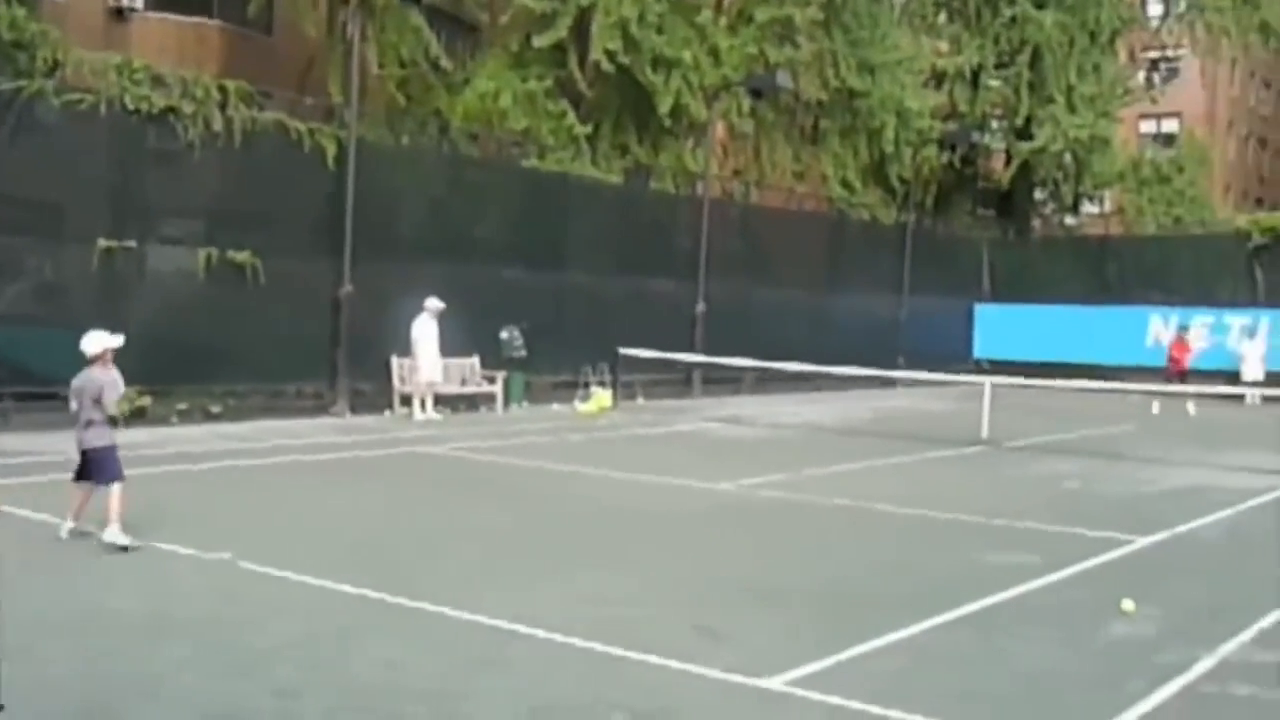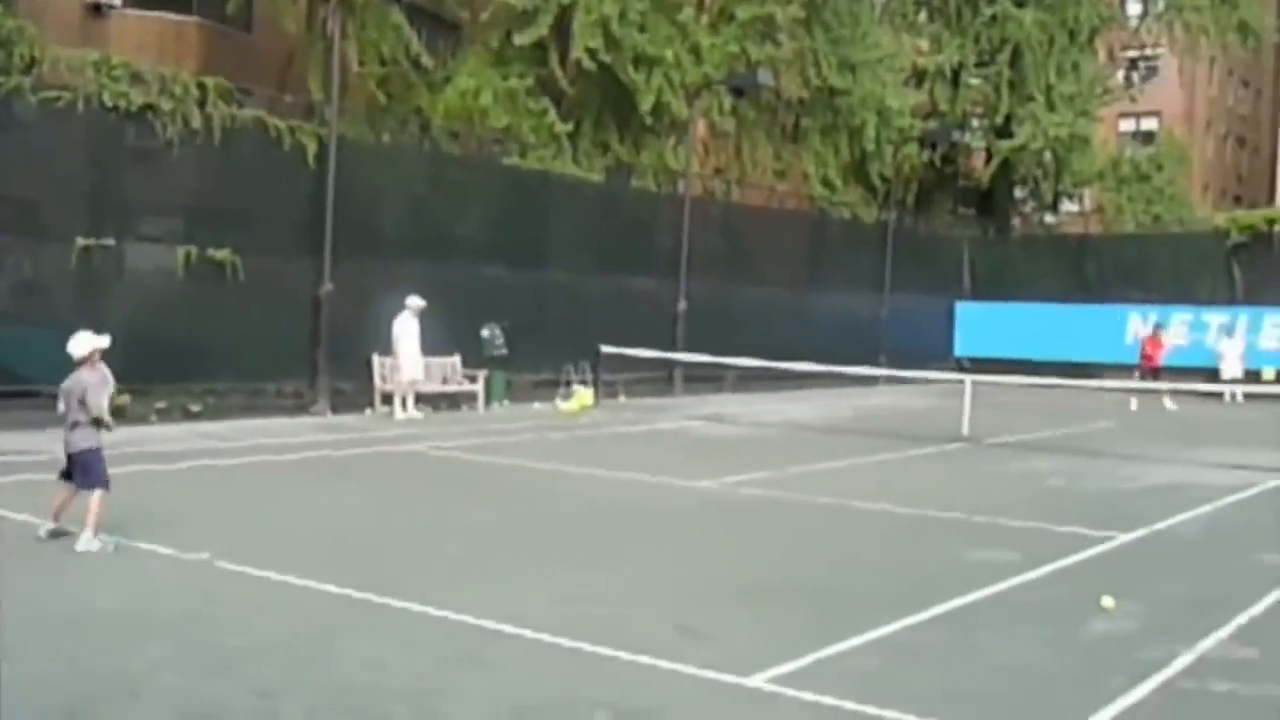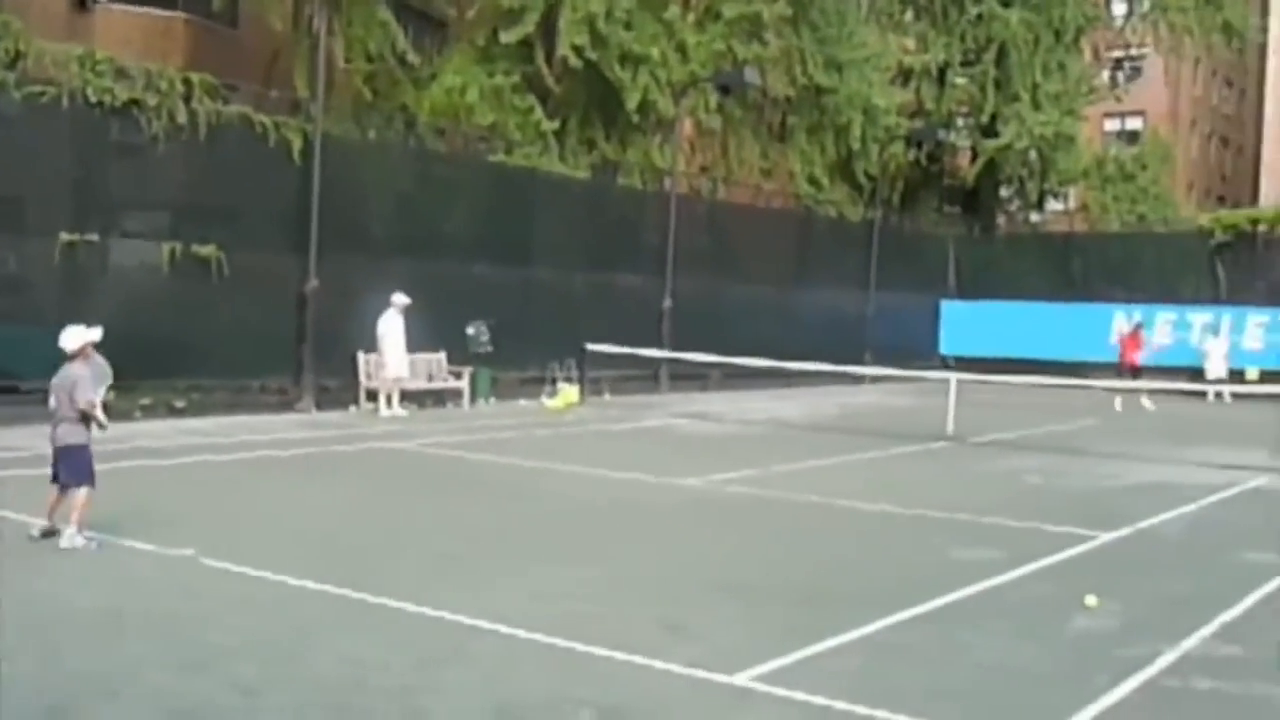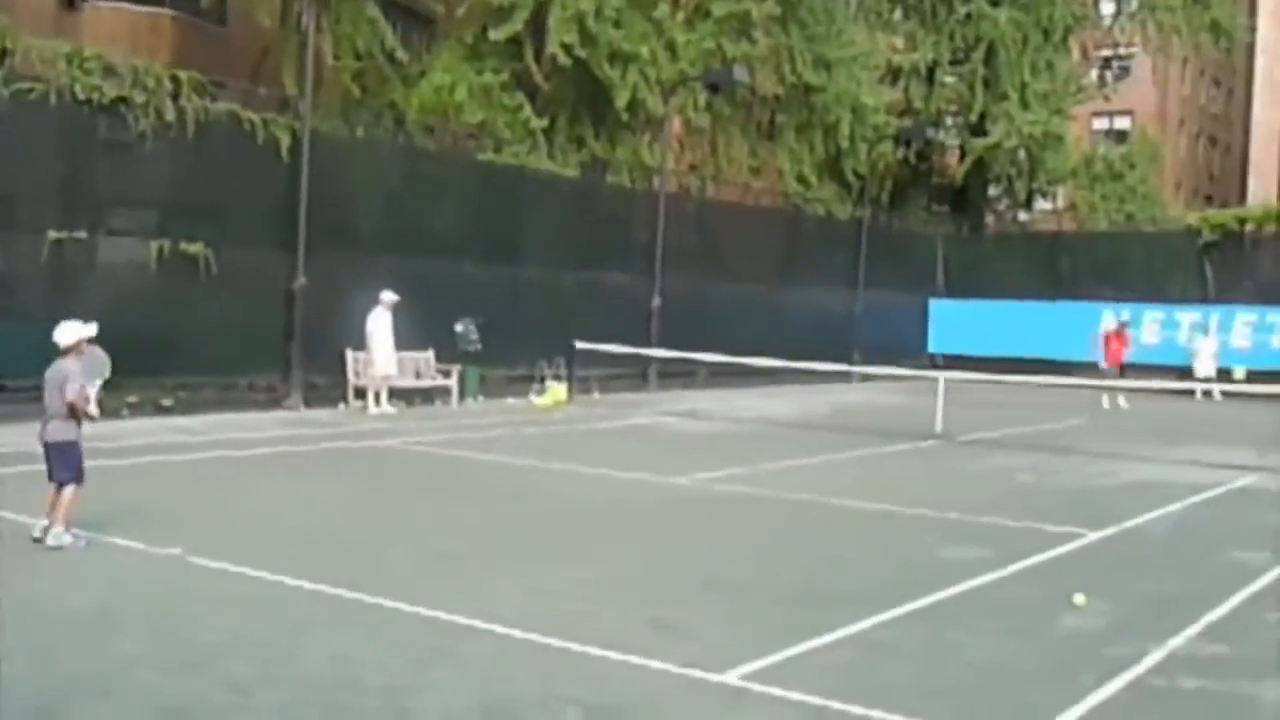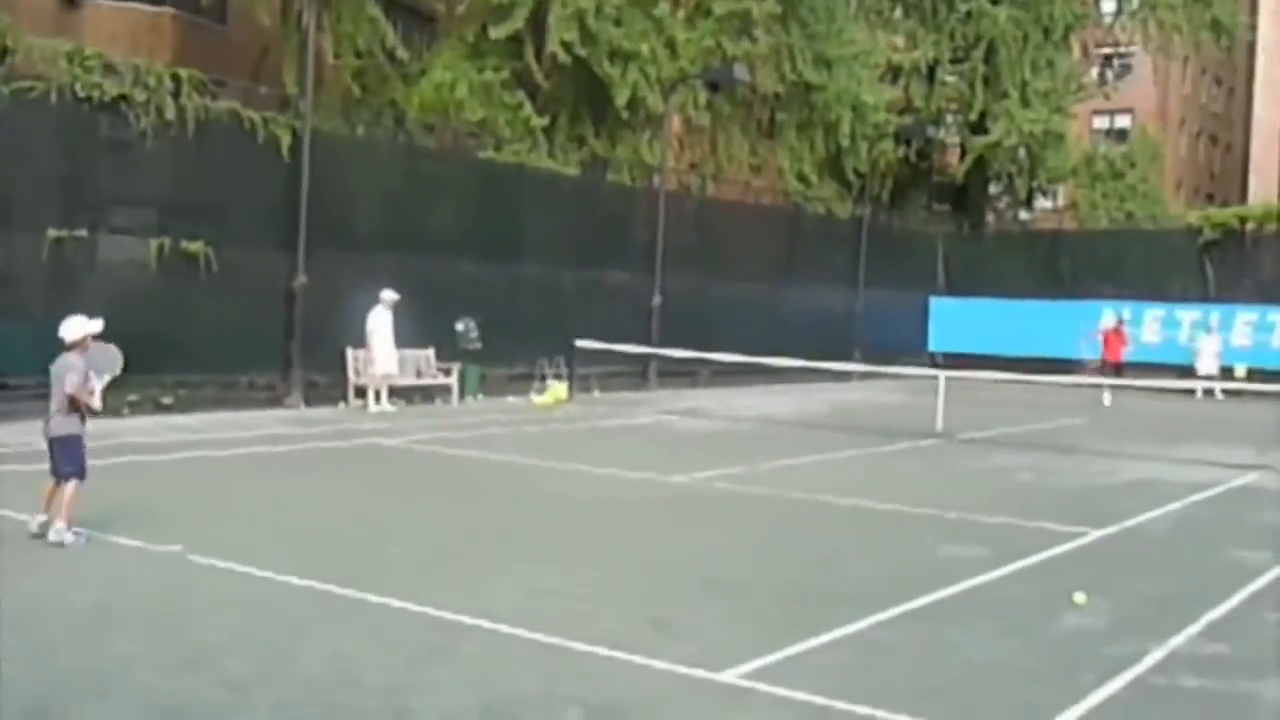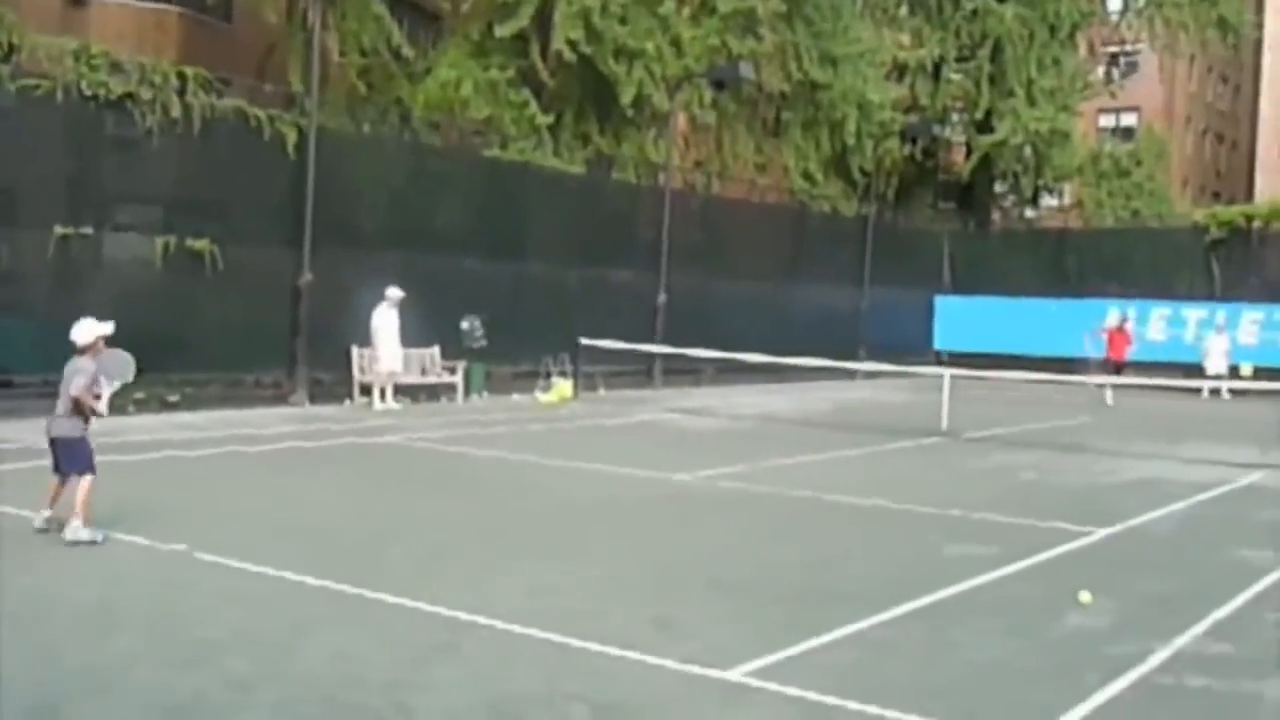
dt=0.1s
person 1, frame 1
left shoulder: (79, 379)
right shoulder: (105, 379)
left elbow: (74, 407)
right elbow: (112, 411)
right wrist: (117, 403)
left hip: (85, 440)
right hip: (101, 440)
left knee: (86, 483)
right knee: (116, 483)
left ankle: (70, 524)
right ankle: (113, 531)
person 1, frame 2
left shoulder: (68, 382)
right shoulder: (91, 380)
left elbow: (63, 409)
right elbow: (97, 412)
right wrist: (107, 420)
left hip: (72, 441)
right hip: (87, 442)
left knee: (71, 484)
right knee: (99, 487)
left ankle: (51, 525)
right ankle: (88, 538)
person 1, frame 3
left shoulder: (60, 375)
right shoulder: (82, 373)
left elbow: (53, 404)
right elbow: (83, 405)
left wrist: (93, 405)
right wrist: (98, 418)
left hip: (59, 436)
right hip: (75, 437)
left knee: (63, 485)
right knee: (85, 485)
left ankle: (47, 526)
right ankle: (71, 535)
person 1, frame 4
left shoulder: (53, 369)
right shoulder: (73, 368)
right elbow: (72, 398)
left wrist: (84, 398)
right wrist: (87, 411)
left hip: (50, 432)
right hip: (65, 433)
left knee: (59, 482)
right knee: (72, 482)
left ankle: (45, 526)
right ankle: (58, 532)
person 1, frame 5
left shoulder: (60, 362)
right shoulder: (76, 363)
right elbow: (71, 391)
left wrist: (91, 393)
right wrist: (91, 403)
left hip: (55, 427)
right hip: (68, 429)
left knee: (59, 476)
right knee: (74, 478)
left ankle: (42, 521)
right ankle: (59, 528)
person 1, frame 6
left shoulder: (74, 364)
right shoulder: (87, 367)
right elbow: (76, 394)
left wrist: (96, 397)
right wrist: (96, 407)
left hip: (58, 428)
right hip: (71, 430)
left knee: (63, 474)
right knee: (87, 475)
left ankle: (46, 516)
right ankle: (76, 526)
